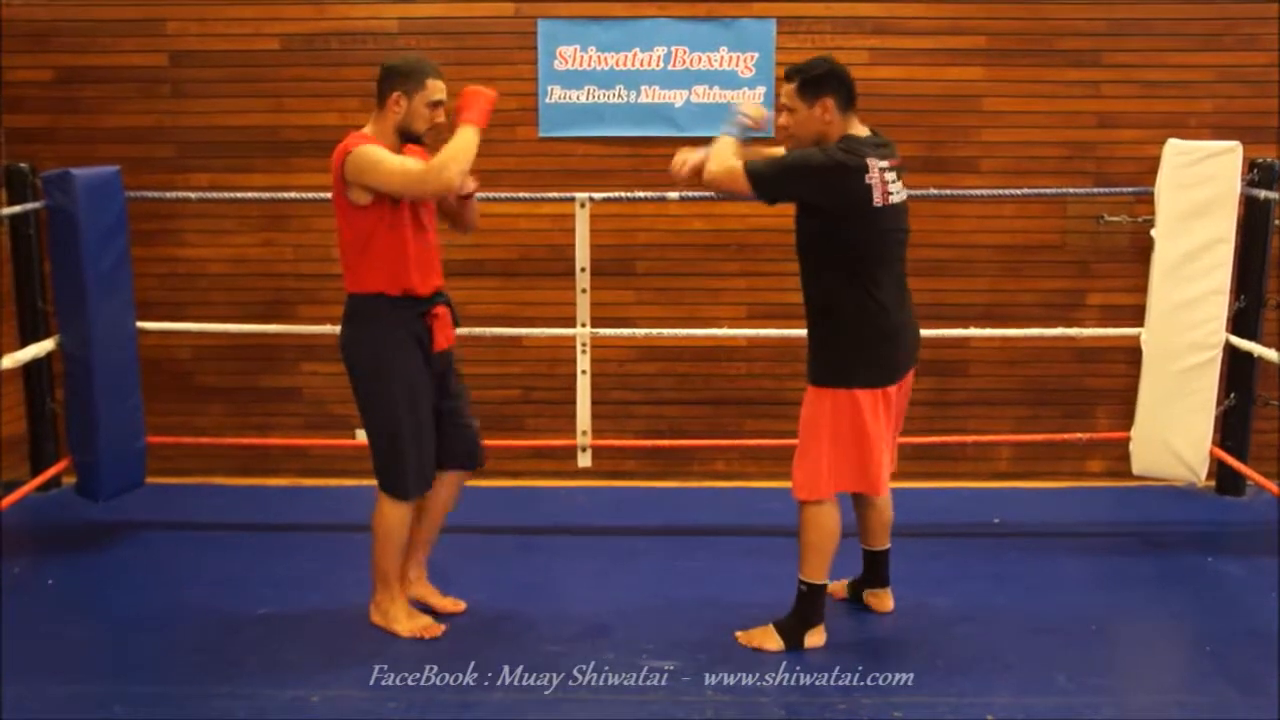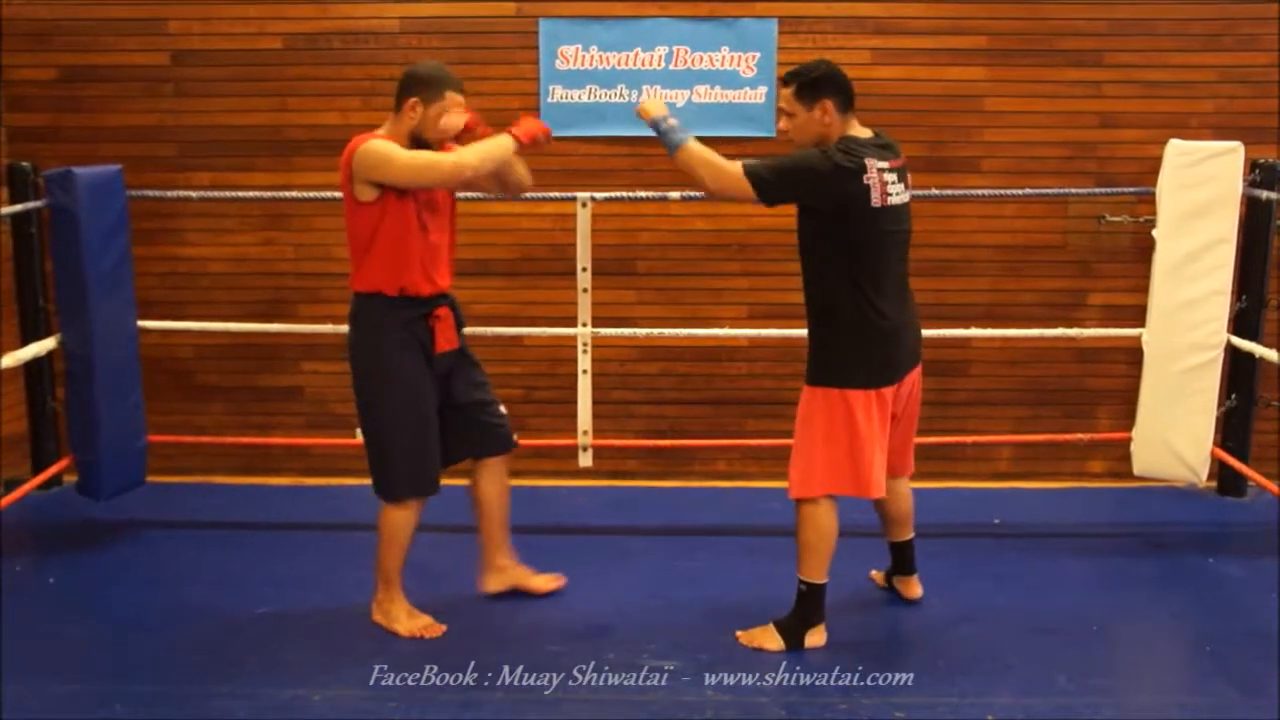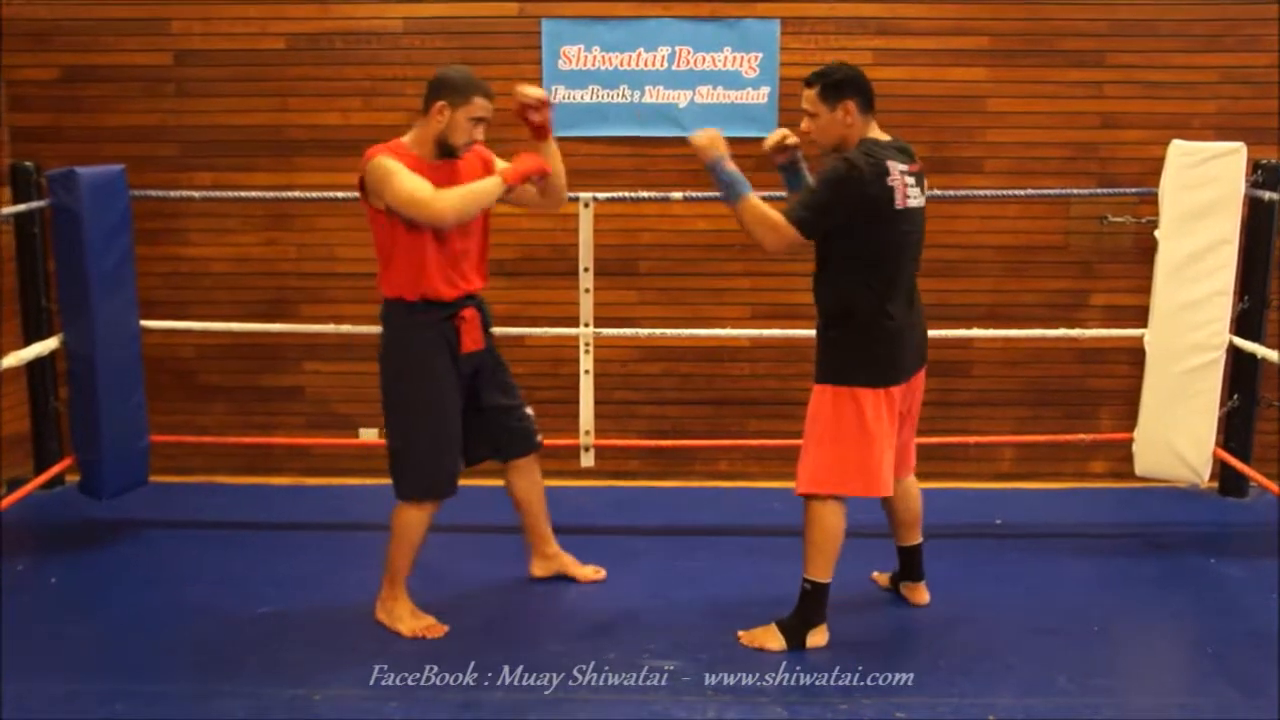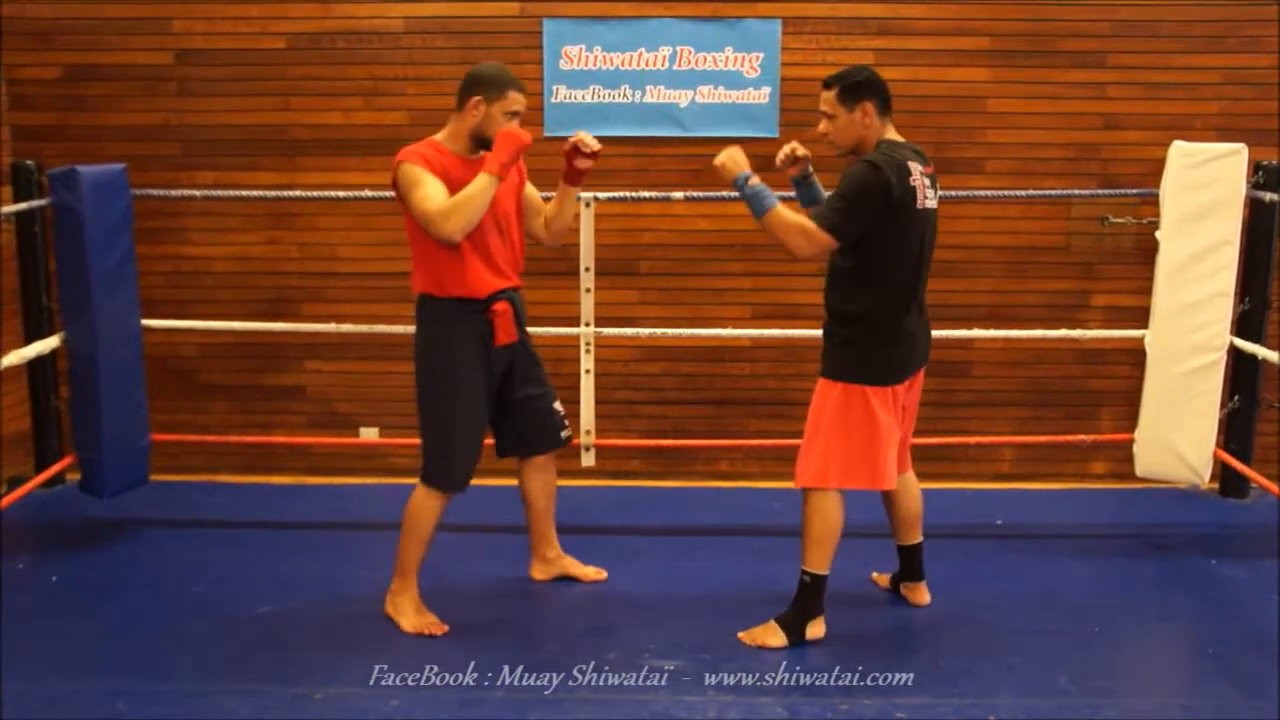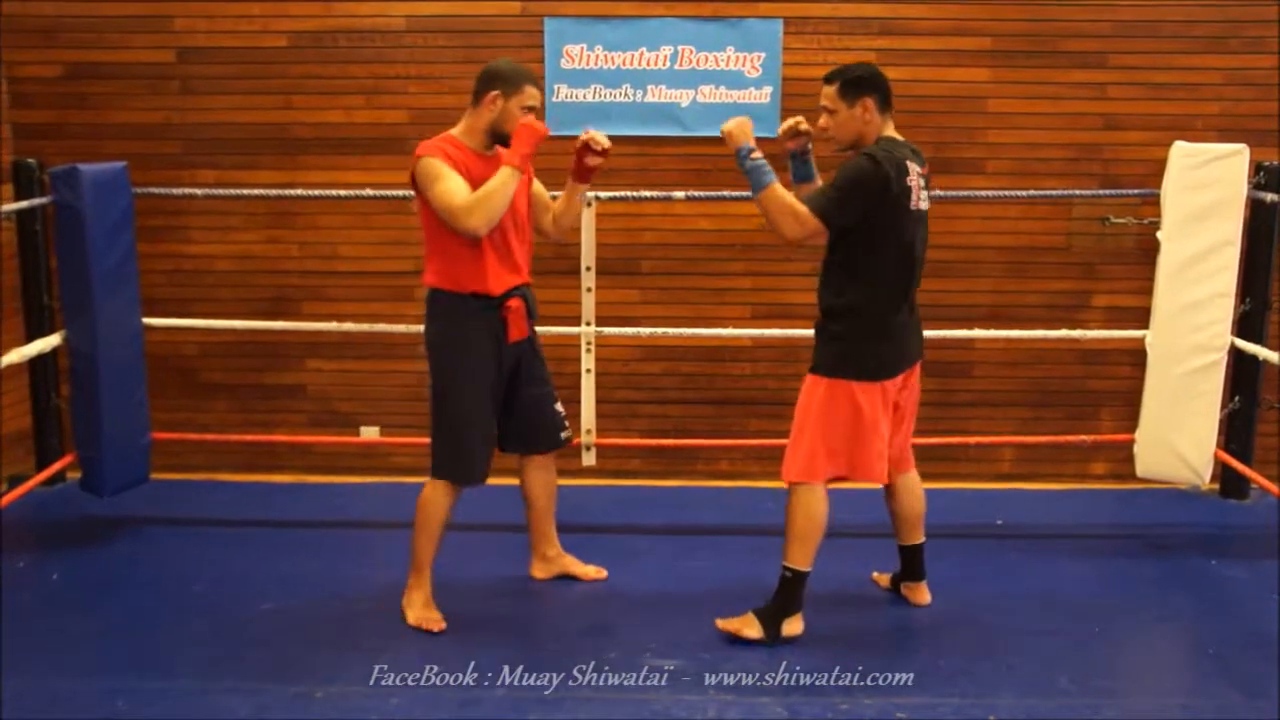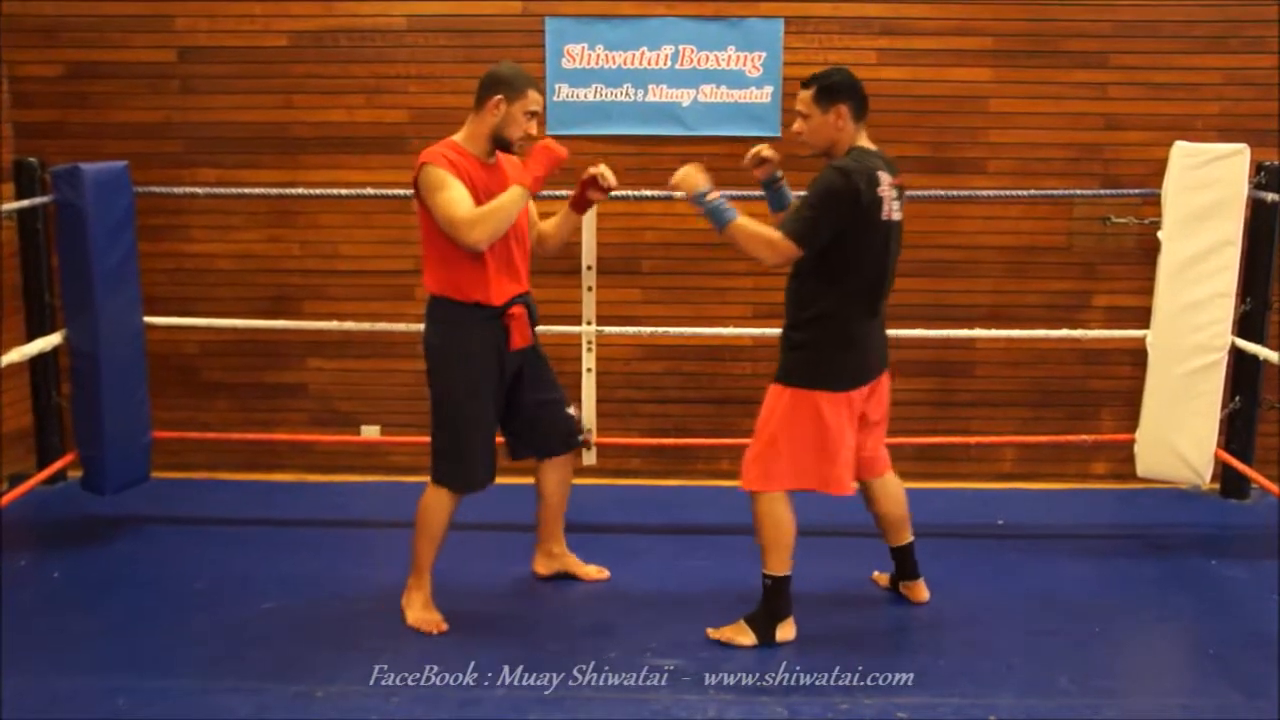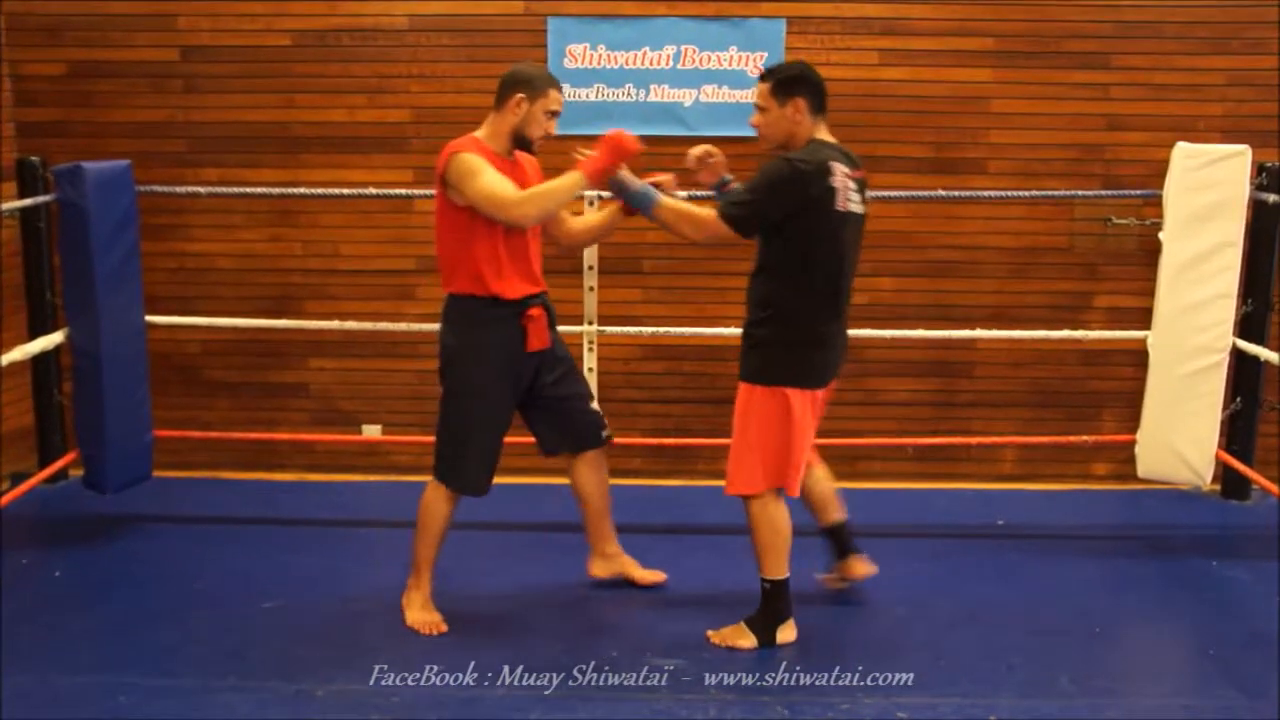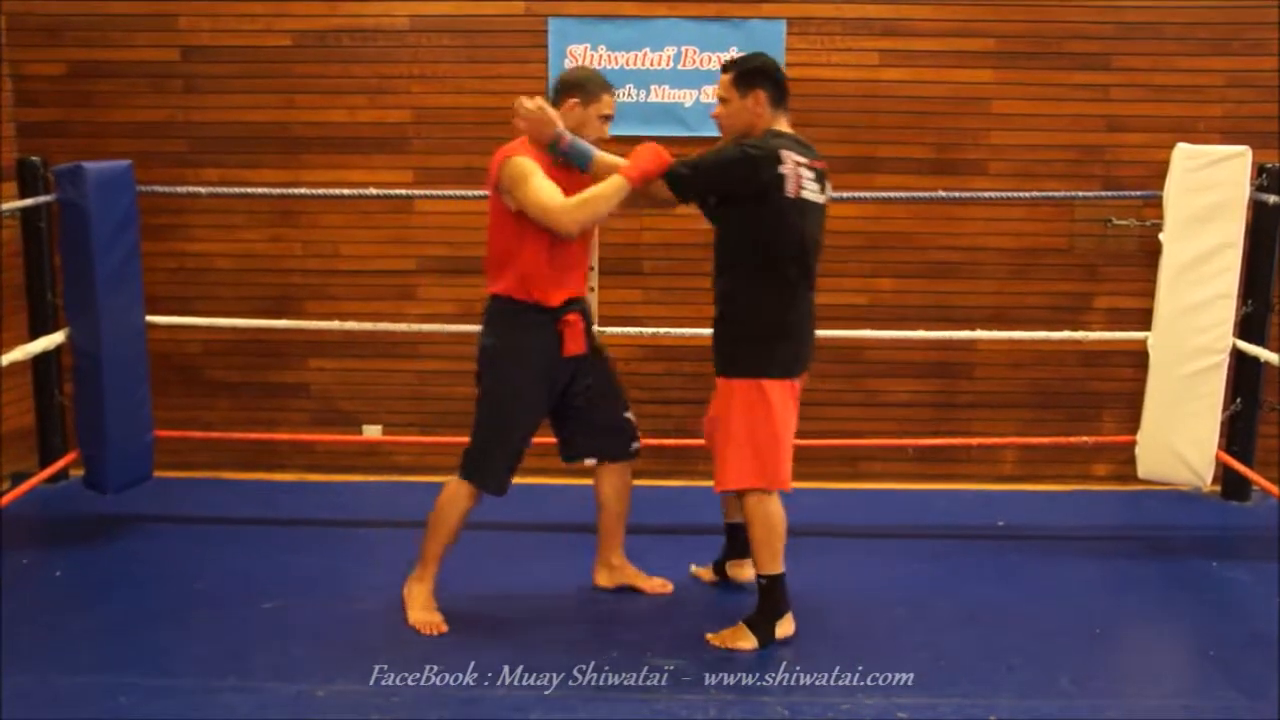
dt=0.2s
person 1, frame 1
left shoulder: (829, 167)
right shoulder: (879, 156)
left elbow: (723, 176)
right elbow: (781, 164)
left wrist: (736, 131)
right wrist: (708, 156)
left hip: (851, 356)
right hip: (892, 345)
left knee: (818, 485)
right knee: (869, 472)
left ankle: (806, 620)
right ankle: (876, 582)
person 1, frame 2
left shoulder: (828, 169)
right shoulder: (888, 157)
left elbow: (722, 179)
left wrist: (664, 123)
left hip: (850, 357)
right hip: (899, 346)
left knee: (816, 485)
right knee: (889, 468)
left ankle: (806, 620)
right ankle: (904, 573)
person 1, frame 3
left shoulder: (852, 172)
right shoulder: (904, 162)
left elbow: (775, 235)
right elbow: (826, 212)
left wrist: (720, 165)
right wrist: (791, 165)
left hip: (858, 358)
right hip: (902, 348)
left knee: (823, 484)
right knee: (894, 467)
left ankle: (809, 619)
right ankle: (910, 577)
person 1, frame 4
left shoulder: (873, 173)
right shoulder: (914, 166)
left elbow: (808, 242)
right elbow: (836, 225)
left wrist: (745, 180)
right wrist: (803, 179)
left hip: (864, 354)
right hip: (904, 346)
left knee: (823, 477)
right knee: (893, 464)
left ankle: (806, 613)
right ankle: (912, 578)
person 1, frame 5
left shoulder: (871, 167)
right shoulder: (907, 164)
left elbow: (797, 227)
right elbow: (823, 211)
left wrist: (748, 156)
right wrist: (799, 157)
left hip: (854, 351)
right hip: (897, 344)
left knee: (807, 471)
right knee: (896, 461)
left ankle: (784, 609)
right ankle: (913, 577)
person 1, frame 6
left shoulder: (842, 179)
right shoulder: (879, 173)
left elbow: (775, 250)
right elbow: (805, 233)
left wrist: (706, 196)
right wrist: (771, 183)
left hip: (820, 361)
right hip: (864, 353)
left knee: (768, 479)
right knee: (872, 466)
left ankle: (774, 614)
right ankle: (909, 576)
person 1, frame 7
left shoulder: (795, 171)
right shoulder: (844, 170)
left elbow: (706, 228)
left wrist: (625, 185)
right wrist: (722, 182)
left hip: (784, 352)
right hip: (819, 345)
left knee: (761, 484)
right knee: (797, 459)
left ankle: (774, 616)
right ankle: (849, 555)
person 1, frame 8
left shoulder: (756, 159)
right shoulder: (809, 164)
left elbow: (645, 185)
left wrist: (560, 137)
left hip: (760, 348)
right hip: (777, 339)
left knee: (754, 474)
right knee: (725, 440)
left ankle: (773, 613)
right ankle: (736, 555)
person 2, frame 1
left shoulder: (411, 157)
right shoulder: (360, 155)
left elbow: (461, 218)
right elbow: (439, 178)
left wrist: (463, 186)
right wrist: (475, 116)
left hip: (423, 322)
right hip: (382, 327)
left knee: (456, 457)
right knee: (404, 475)
left ankle: (412, 576)
right ankle: (386, 600)
person 2, frame 2
left shoulder: (437, 155)
right shoulder: (368, 154)
left elbow: (518, 183)
right elbow: (457, 169)
left wrist: (481, 134)
right wrist: (518, 134)
left hip: (435, 320)
right hip: (389, 327)
left knee: (491, 443)
right knee: (408, 479)
left ankle: (500, 566)
right ankle: (388, 599)
person 2, frame 3
left shoulder: (472, 160)
right shoulder: (384, 165)
left elbow: (550, 199)
right elbow: (441, 211)
left wrist: (541, 131)
right wrist: (509, 176)
left hip: (467, 323)
right hip: (417, 331)
left knee: (520, 443)
right knee: (426, 479)
left ankle: (546, 554)
right ankle: (392, 598)
person 2, frame 4
left shoulder: (502, 161)
right shoulder: (416, 162)
left elbow: (551, 232)
right elbow: (450, 225)
left wrist: (573, 177)
right wrist: (498, 163)
left hip: (504, 318)
right hip: (452, 324)
left knee: (542, 442)
right knee: (446, 470)
left ankle: (547, 556)
right ankle: (402, 590)
person 2, frame 5
left shoulder: (511, 156)
right shoulder: (435, 157)
left elbow: (555, 227)
right elbow: (473, 220)
left wrist: (580, 174)
right wrist: (517, 158)
left hip: (514, 314)
right hip: (462, 319)
left knee: (542, 442)
right knee: (454, 464)
left ankle: (546, 553)
right ankle: (418, 586)
person 2, frame 6
left shoulder: (511, 165)
right shoulder: (439, 164)
left elbow: (541, 243)
right elbow: (475, 233)
left wrist: (580, 202)
right wrist: (532, 176)
left hip: (514, 323)
right hip: (463, 328)
left knee: (558, 440)
right knee: (454, 472)
left ankle: (551, 551)
right ankle: (417, 588)
person 2, frame 7
left shoulder: (526, 163)
right shoulder: (464, 158)
left elbow: (570, 233)
right elbow: (523, 211)
left wrist: (625, 206)
right wrist: (595, 163)
left hip: (532, 320)
right hip: (480, 326)
left knee: (586, 436)
right knee: (457, 471)
left ankle: (606, 554)
right ankle: (418, 587)
person 2, frame 8
left shoulder: (579, 163)
right shoulder: (519, 162)
left elbow: (625, 201)
right elbow: (568, 219)
right wrist: (635, 170)
left hip: (570, 326)
right hip: (520, 330)
left knee: (617, 445)
right knee: (481, 469)
left ankle: (611, 564)
right ankle: (420, 581)
